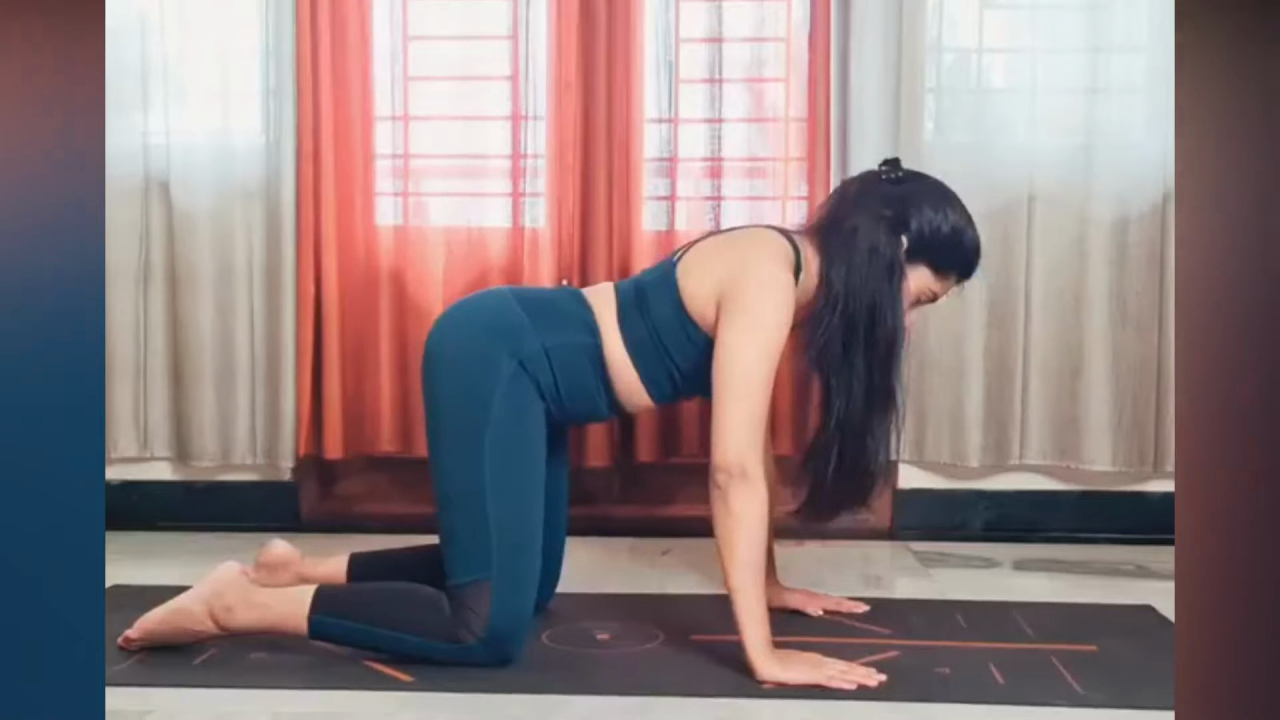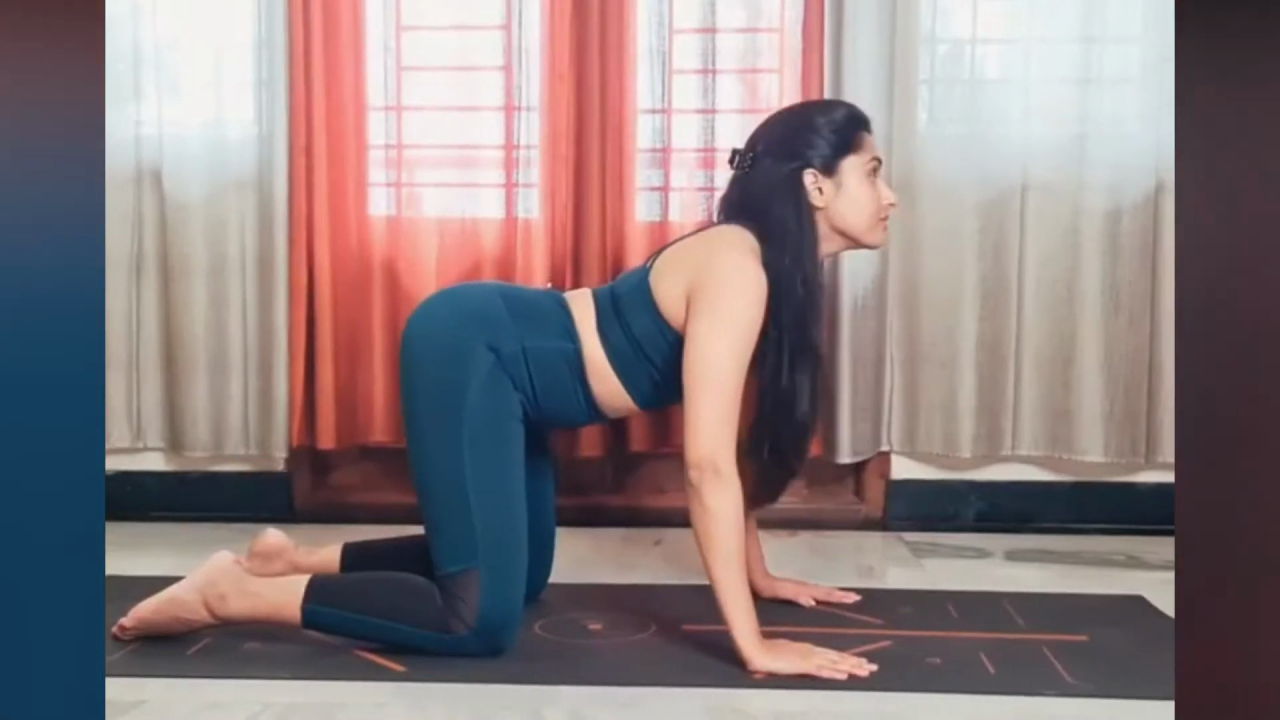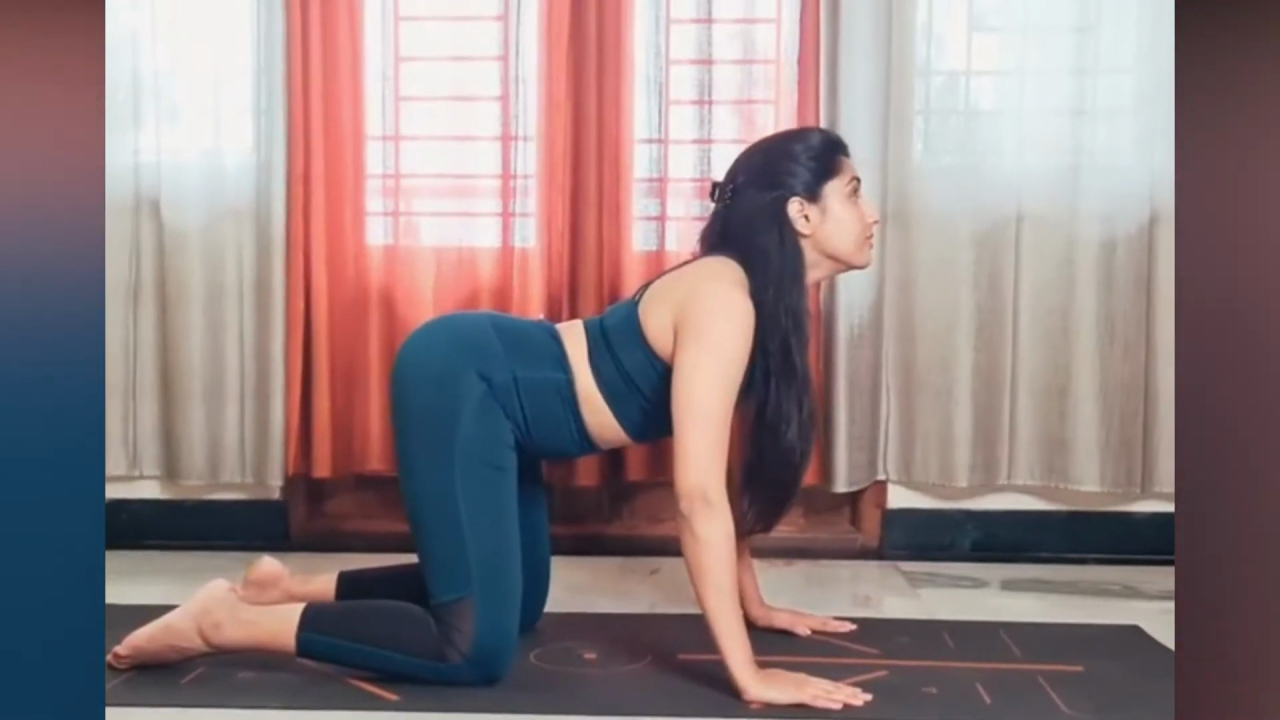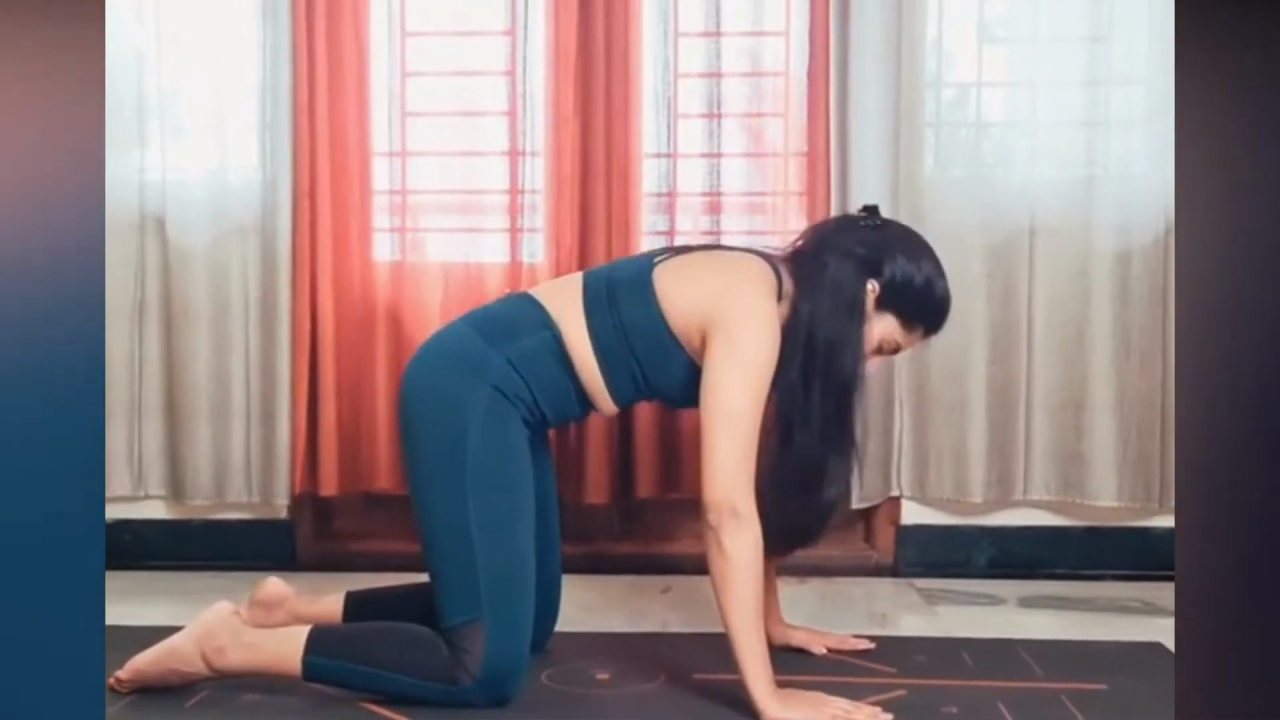
dt=0.7s
person 1, frame 1
left shoulder: (790, 272)
right shoulder: (770, 277)
left elbow: (745, 445)
right elbow: (734, 471)
left wrist: (768, 584)
right wrist: (762, 653)
left hip: (519, 367)
right hip: (490, 356)
left knee: (528, 580)
right knee: (491, 626)
left ankle: (303, 566)
right ankle: (242, 603)
person 1, frame 2
left shoulder: (771, 267)
right shoulder: (738, 272)
left elbow: (726, 442)
right elbow: (707, 466)
left wrist: (756, 572)
right wrist: (753, 644)
left hip: (496, 360)
right hip: (466, 352)
left knee: (522, 574)
right knee: (481, 620)
left ankle: (294, 558)
right ankle: (233, 592)
person 1, frame 3
left shoulder: (769, 302)
right shoulder: (726, 302)
left elbow: (724, 473)
right elbow: (700, 496)
left wrist: (753, 602)
right wrist: (748, 674)
left hip: (487, 390)
right hip: (457, 381)
left knee: (517, 602)
right knee: (477, 649)
left ankle: (289, 585)
right ankle: (226, 621)
person 1, frame 4
left shoulder: (768, 298)
right shoulder: (753, 309)
left elbow: (748, 486)
right elbow: (728, 510)
left wrist: (772, 621)
left hip: (497, 395)
right hip: (469, 392)
left knee: (528, 621)
left ankle: (297, 607)
right ankle: (236, 644)
